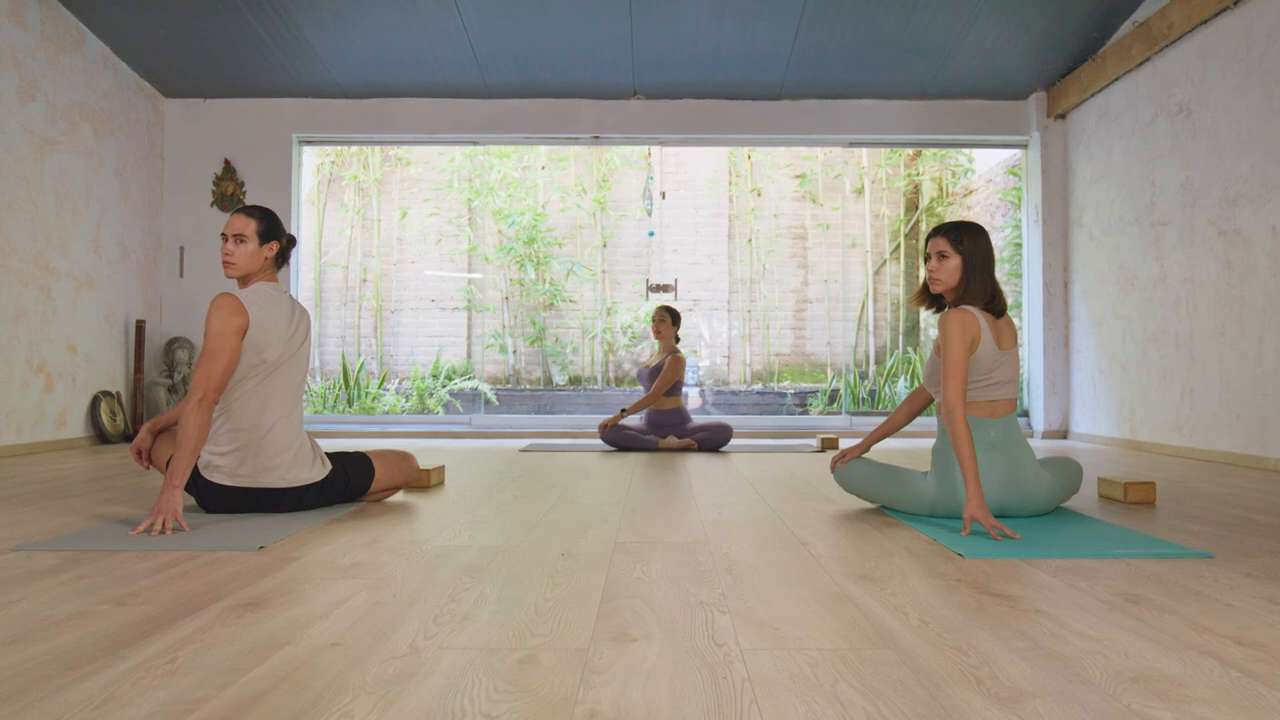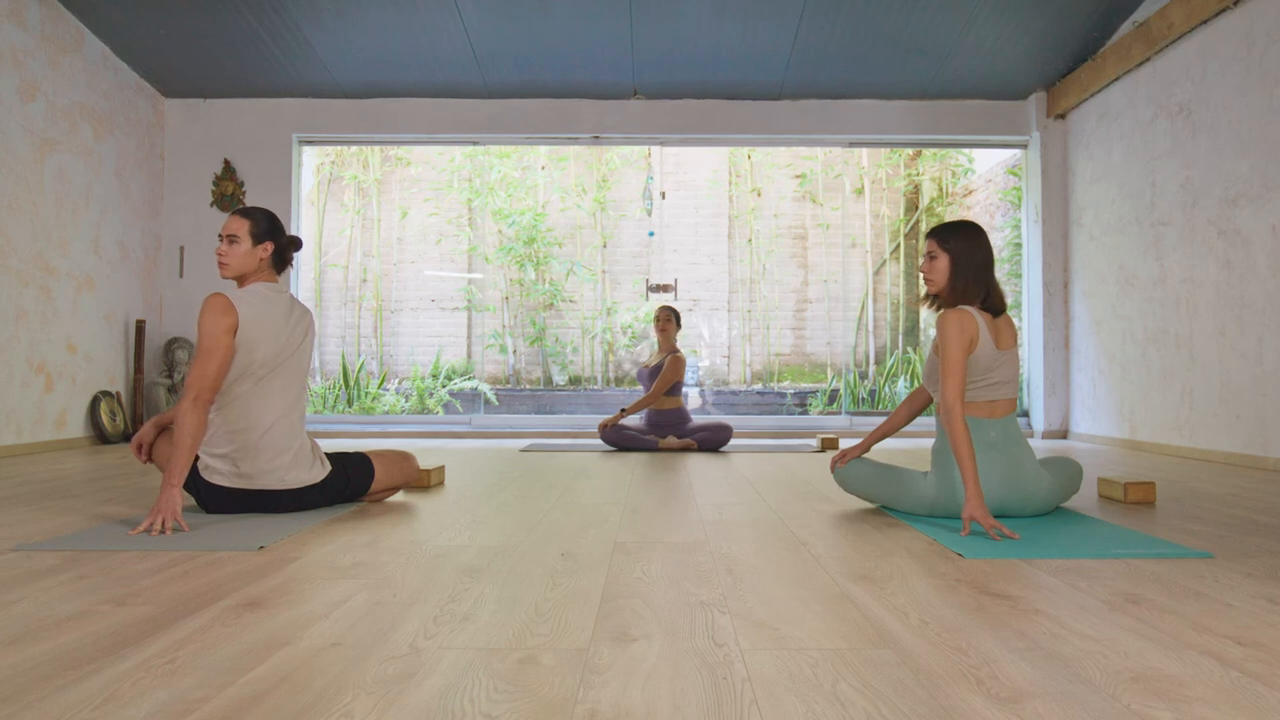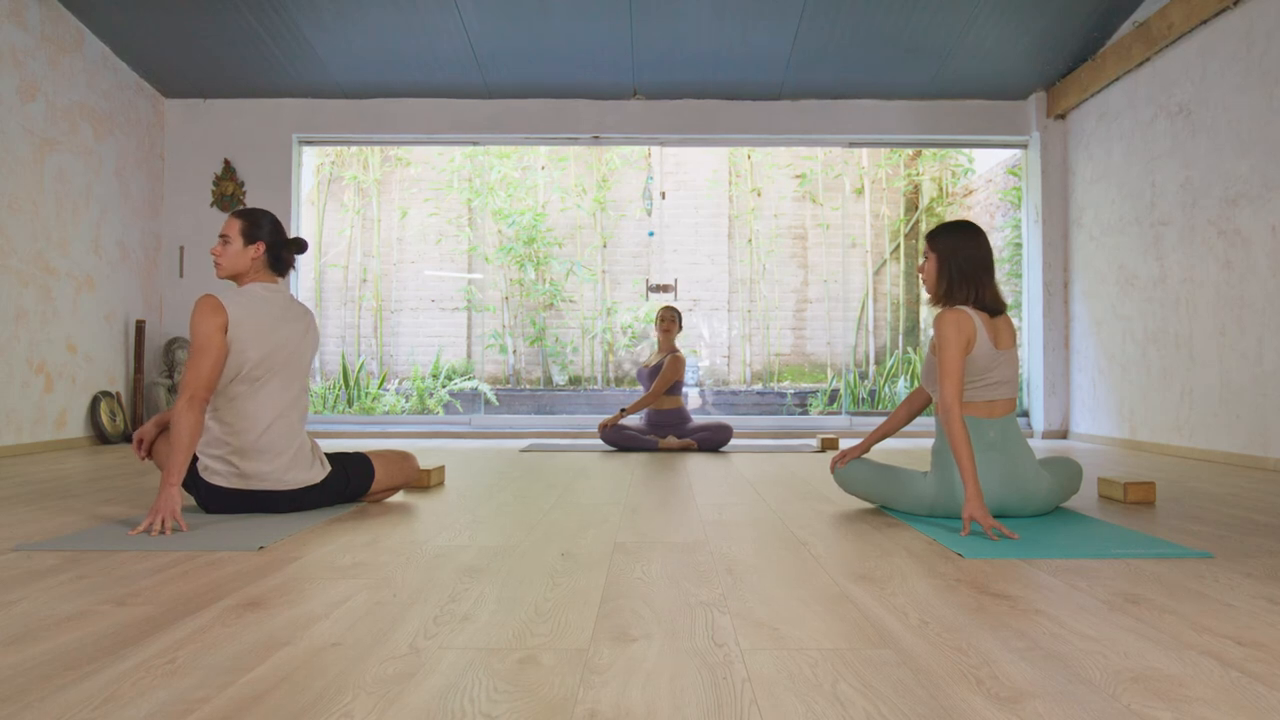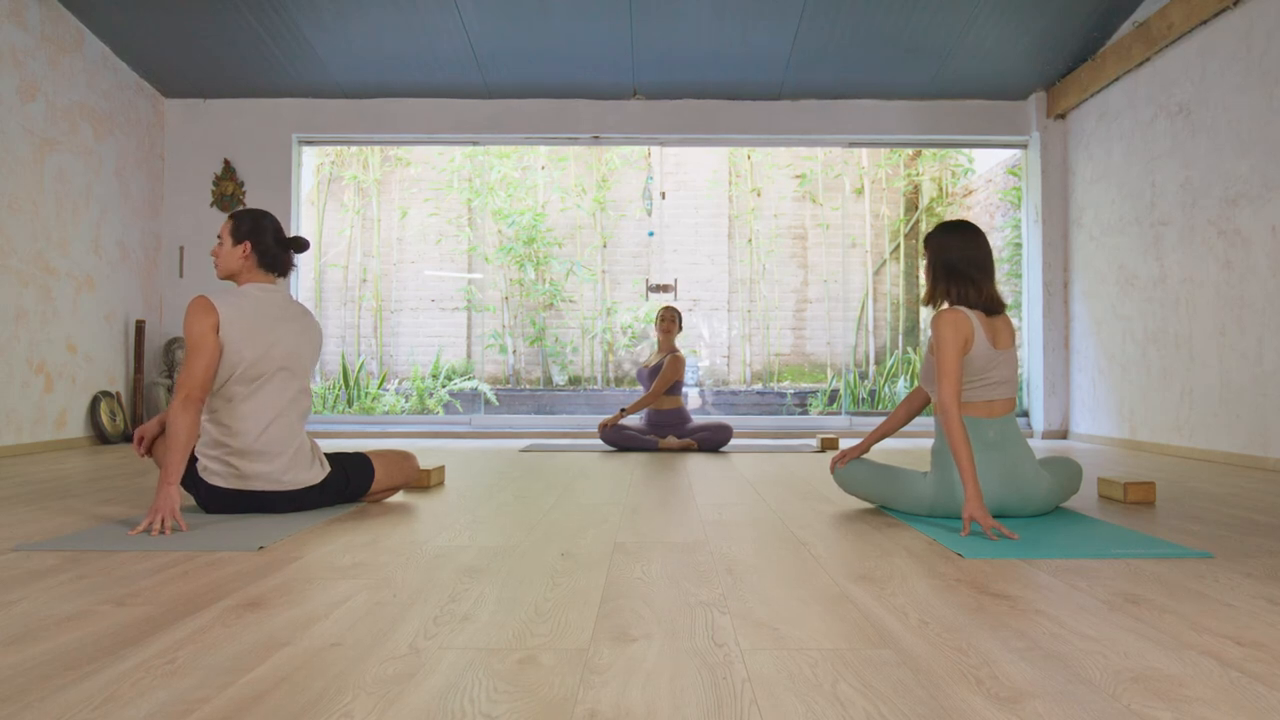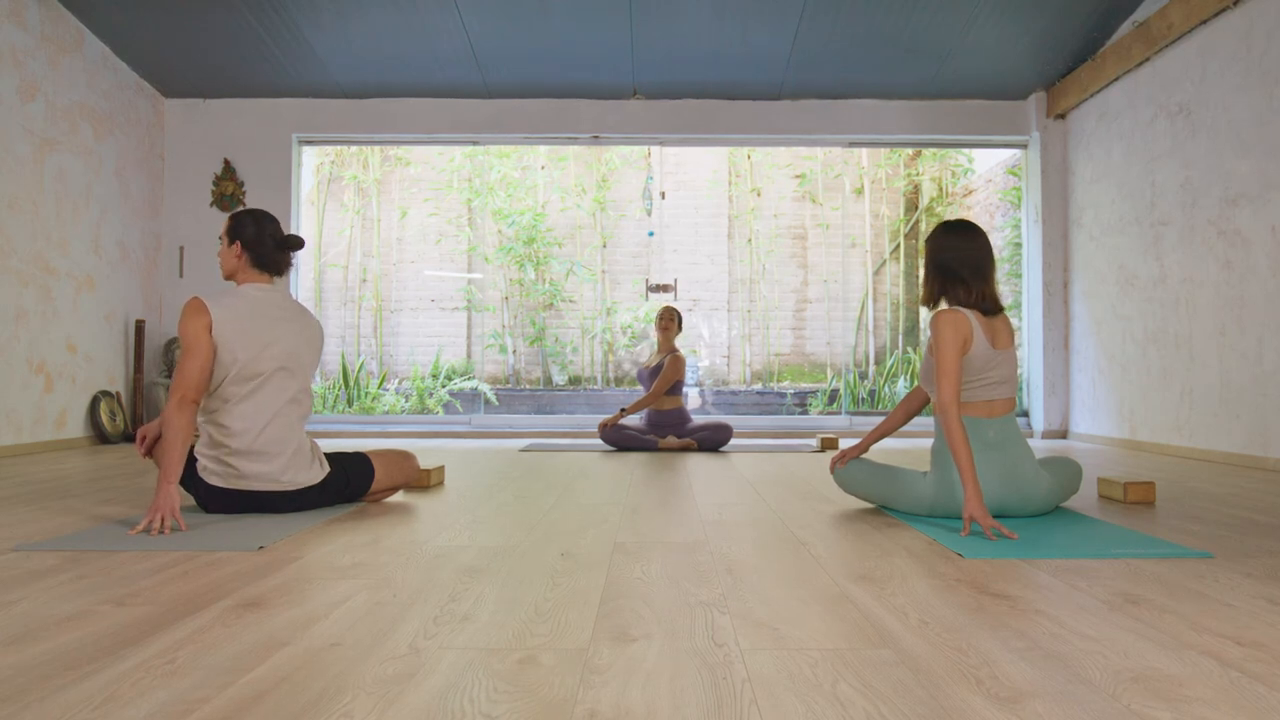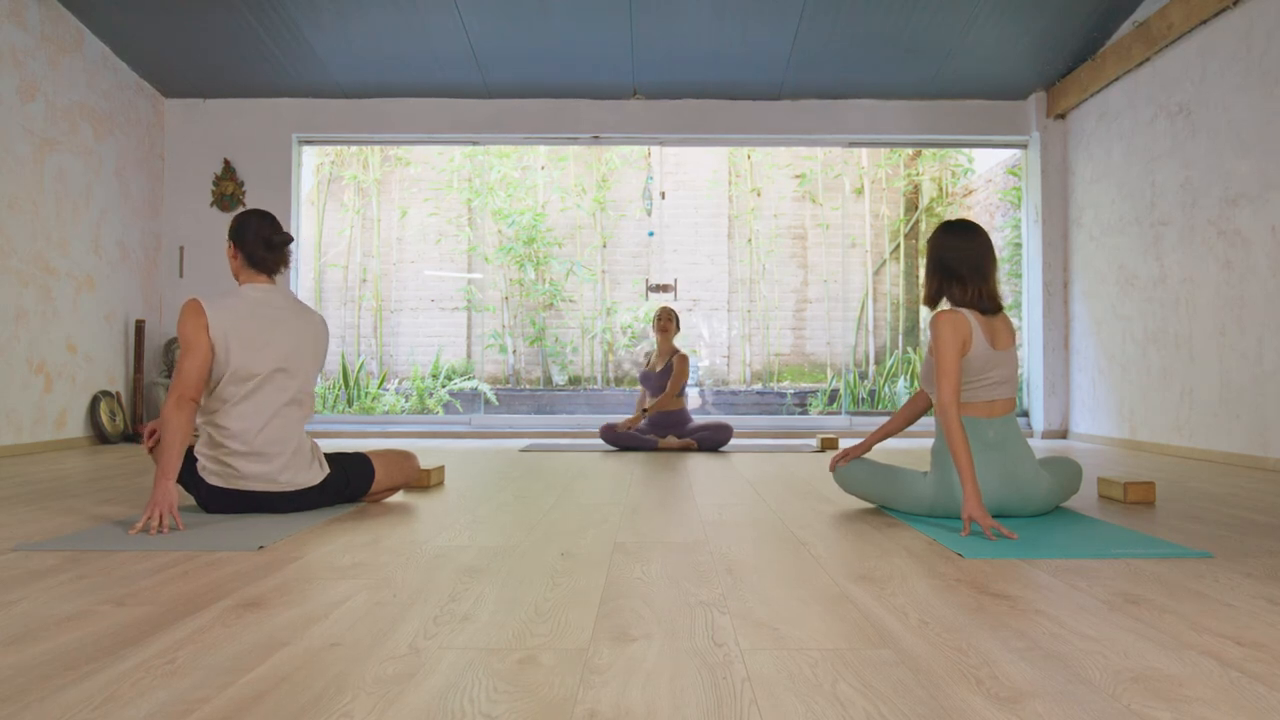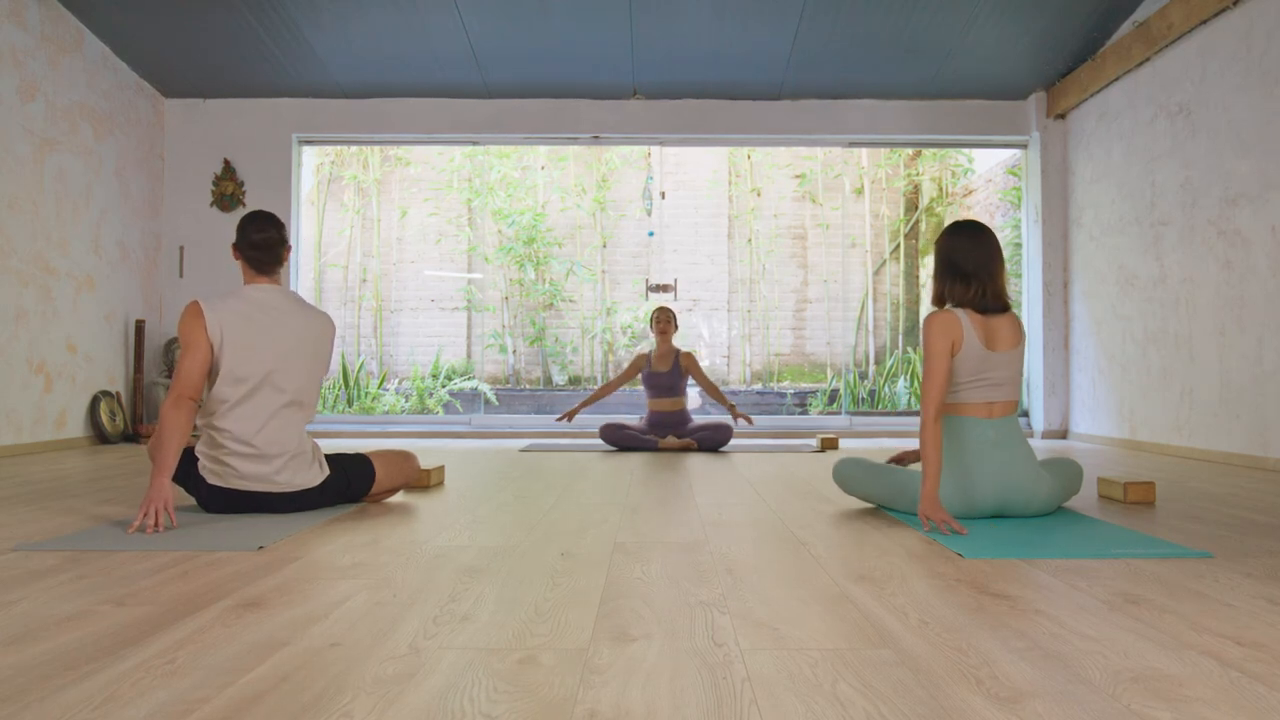
dt=0.7s
person 1, frame 1
left shoulder: (229, 307)
right shoulder: (299, 315)
left elbow: (203, 400)
left wrist: (172, 489)
right wrist: (154, 424)
left hip: (223, 488)
right hip: (296, 486)
left knee: (157, 440)
right knee: (408, 465)
person 1, frame 2
left shoulder: (222, 306)
right shoulder: (303, 317)
left elbow: (197, 400)
left wrist: (171, 490)
right wrist: (157, 421)
left hip: (223, 490)
right hip: (297, 487)
left knee: (158, 439)
right knee: (408, 465)
person 1, frame 3
left shoulder: (214, 308)
right shoulder: (305, 318)
left elbow: (194, 400)
left wrist: (170, 488)
right wrist: (160, 420)
left hip: (222, 489)
right hip: (297, 487)
left knee: (158, 439)
right knee: (408, 464)
person 1, frame 4
left shoulder: (208, 310)
right shoulder: (308, 322)
left elbow: (190, 400)
left wrist: (168, 488)
right wrist: (163, 419)
left hip: (221, 490)
right hip: (297, 488)
left knee: (158, 439)
right knee: (408, 464)
person 1, frame 5
left shoulder: (203, 312)
right shoulder: (309, 323)
left elbow: (185, 400)
left wrist: (166, 487)
right wrist: (166, 421)
left hip: (221, 490)
right hip: (297, 488)
left knee: (158, 439)
right knee: (408, 464)
person 1, frame 6
left shoulder: (201, 313)
right shoulder: (315, 323)
left elbow: (183, 400)
left wrist: (164, 485)
right wrist: (174, 423)
left hip: (220, 490)
right hip: (296, 489)
left knee: (160, 441)
right knee: (408, 464)
person 1, frame 7
left shoulder: (203, 315)
right shoulder: (321, 324)
left elbow: (183, 400)
left wrist: (160, 483)
left hip: (221, 490)
right hip: (297, 488)
left knee: (159, 443)
right knee: (409, 464)
person 2, frame 1
left shoulder: (956, 320)
right shoulder: (1003, 322)
left elbow: (953, 411)
right elbow: (929, 391)
left wrist: (973, 495)
right wrist: (867, 442)
left hip: (962, 479)
right hip: (1020, 482)
left knee: (847, 471)
right knee: (1070, 468)
person 2, frame 2
left shoulder: (954, 320)
right shoulder: (1004, 322)
left elbow: (952, 410)
right elbow: (929, 391)
left wrist: (972, 495)
right wrist: (867, 442)
left hip: (962, 478)
right hip: (1020, 483)
left knee: (846, 471)
right knee: (1069, 468)
person 2, frame 3
left shoulder: (951, 320)
right shoulder: (1003, 321)
left elbow: (950, 410)
right elbow: (928, 391)
left wrist: (971, 495)
right wrist: (867, 442)
left hip: (961, 480)
right hip: (1020, 484)
left knee: (846, 471)
right knee: (1069, 468)
person 2, frame 4
left shoulder: (949, 321)
right shoulder: (1002, 322)
left elbow: (949, 409)
right elbow: (929, 391)
left wrist: (971, 494)
right wrist: (867, 442)
left hip: (961, 480)
right hip: (1021, 485)
left knee: (847, 472)
right knee: (1069, 469)
person 2, frame 5
left shoulder: (948, 321)
right shoulder: (1002, 322)
left elbow: (948, 409)
right elbow: (928, 391)
left wrist: (971, 494)
right wrist: (866, 441)
left hip: (961, 478)
right hip: (1021, 486)
left knee: (845, 470)
right knee: (1069, 468)
person 2, frame 6
left shoulder: (948, 322)
right shoulder: (1003, 322)
left elbow: (949, 412)
left wrist: (970, 496)
right wrist: (870, 441)
left hip: (961, 479)
right hip: (1021, 484)
left knee: (845, 470)
right knee: (1069, 469)
person 2, frame 7
left shoulder: (941, 323)
right shoulder: (1014, 324)
left elbow: (932, 413)
left wrist: (928, 495)
right wrist: (926, 451)
left hip: (962, 486)
right hip: (1022, 487)
left knee: (844, 470)
right knee: (1070, 470)
left ankle: (945, 504)
person 3, frame 1
left shoulder: (676, 359)
right shoulder: (656, 355)
left elbow: (654, 395)
left wrist: (621, 415)
left hip: (678, 424)
right hip: (651, 425)
right knee: (607, 432)
right ankle: (668, 444)
person 3, frame 2
left shoulder: (676, 359)
right shoulder: (655, 355)
left elbow: (654, 395)
left wrist: (620, 414)
left hip: (677, 424)
right hip: (651, 425)
right knee: (607, 432)
right ankle: (667, 444)
person 3, frame 3
left shoulder: (675, 358)
right shoulder: (654, 355)
left elbow: (654, 394)
left wrist: (620, 414)
left hip: (678, 424)
right hip: (651, 425)
right knee: (607, 432)
right ankle: (666, 444)
person 3, frame 4
left shoulder: (675, 358)
right shoulder: (654, 355)
left elbow: (654, 394)
left wrist: (620, 414)
left hip: (678, 424)
right hip: (651, 425)
right knee: (607, 432)
right ankle: (668, 444)
person 3, frame 5
left shoulder: (676, 358)
right shoulder: (654, 355)
left elbow: (655, 395)
left wrist: (620, 414)
left hip: (678, 424)
right hip: (651, 424)
right knee: (607, 431)
right ankle: (666, 443)
person 3, frame 6
left shoulder: (680, 358)
right shoulder: (649, 357)
left elbow: (670, 394)
left wrist: (639, 416)
right wrist: (638, 414)
left hip: (680, 425)
right hip: (651, 425)
left knee: (725, 430)
right knee: (606, 431)
right ankle: (664, 443)
person 3, frame 7
left shoulder: (685, 358)
right shoulder: (642, 360)
left elbow: (708, 385)
right elbow: (613, 384)
left wrist: (732, 407)
right wrist: (580, 406)
left hip: (681, 425)
right hip: (651, 425)
left knee: (724, 431)
right knee: (607, 431)
left ankle: (653, 443)
right ankle: (663, 444)
